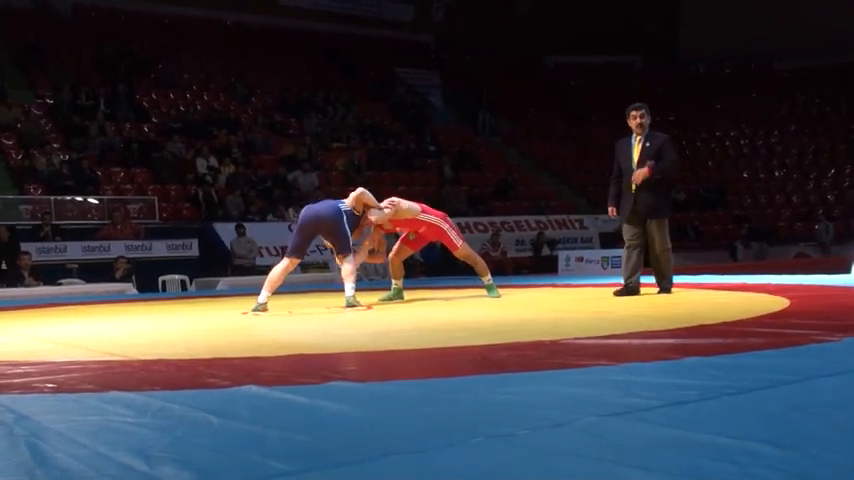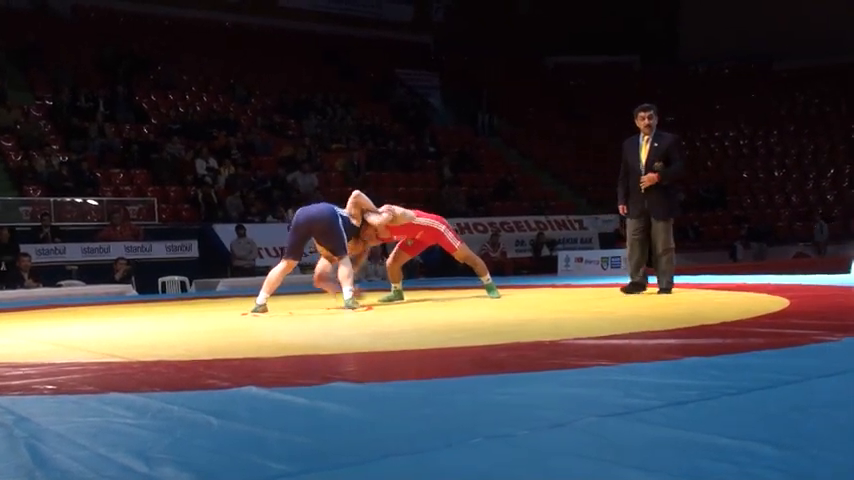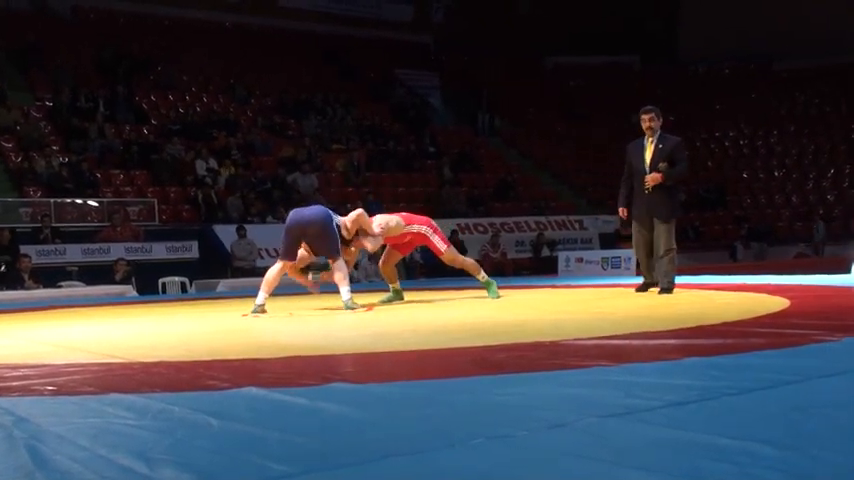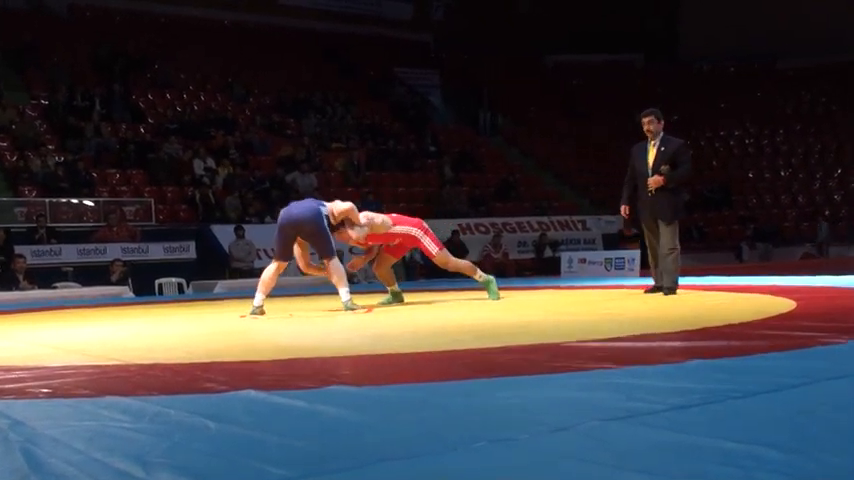
dt=0.2s
person 1, frame 1
left shoulder: (661, 140)
right shoulder: (621, 145)
left elbow: (672, 164)
right elbow: (616, 177)
left wrist: (648, 171)
right wrist: (612, 201)
left hip: (654, 201)
right hip: (629, 204)
left knee: (660, 245)
right knee: (631, 244)
left ankle: (665, 284)
right ankle: (631, 285)
person 1, frame 2
left shoulder: (669, 141)
right shoulder: (628, 144)
left elbow: (679, 167)
right elbow: (624, 175)
left wrist: (658, 176)
right wrist: (622, 199)
left hip: (661, 201)
right hip: (636, 202)
left knee: (663, 244)
right knee: (634, 240)
left ankle: (665, 284)
right ankle: (638, 280)
person 1, frame 3
left shoulder: (673, 143)
right shoulder: (633, 147)
left elbow: (683, 169)
right elbow: (627, 178)
left wrist: (662, 176)
right wrist: (623, 202)
left hip: (664, 202)
right hip: (640, 204)
left knee: (665, 246)
right knee: (641, 244)
left ankle: (666, 284)
right ankle: (650, 278)
person 1, frame 4
left shoulder: (676, 145)
right shoulder: (637, 149)
left elbow: (686, 171)
right elbow: (631, 178)
left wrist: (664, 179)
right wrist: (625, 201)
left hip: (668, 204)
right hip: (646, 206)
left knee: (669, 247)
right knee: (653, 247)
left ankle: (670, 285)
right ankle: (659, 282)
person 2, frame 1
left shoulder: (390, 205)
right shoulder: (381, 226)
left hip: (438, 223)
right hip: (418, 230)
left knee: (466, 255)
right knee: (393, 258)
left ankle: (490, 286)
right ankle: (397, 291)
person 2, frame 2
left shoulder: (387, 211)
right shoulder: (379, 235)
left wrist: (365, 212)
left hip: (436, 226)
right hip: (419, 236)
left knee: (466, 257)
right knee: (391, 264)
left ankle: (489, 285)
right ankle: (397, 292)
person 2, frame 3
left shoulder: (378, 224)
right shoulder: (365, 233)
left elbow: (373, 246)
left wrist: (356, 230)
left hip: (424, 227)
right hip: (407, 235)
left knee: (455, 259)
right knee: (385, 264)
left ankle: (488, 283)
right ankle: (396, 292)
person 2, frame 4
left shoulder: (362, 219)
right shoulder: (355, 239)
right elbow: (375, 251)
right wrist: (361, 261)
left hip: (416, 231)
right hip: (400, 238)
left knee: (448, 263)
right knee: (379, 268)
left ankle: (487, 281)
right ankle: (396, 295)
person 3, frame 1
right shoulder: (352, 206)
right elbow: (359, 192)
right wrist: (378, 208)
left hip: (308, 213)
right hip: (331, 214)
left knee: (289, 262)
right knee: (347, 257)
left ankle: (261, 302)
right ankle: (350, 297)
person 3, frame 2
right shoulder: (354, 219)
left hip: (303, 215)
right hip: (325, 217)
left knee: (287, 263)
right knee: (343, 260)
left ankle: (260, 303)
right ankle: (348, 300)
person 3, frame 3
left shoulder: (310, 248)
left elbow: (290, 268)
left wrist: (308, 282)
left hip: (296, 217)
right hip: (320, 220)
left knee: (282, 263)
right knee: (336, 260)
left ankle: (259, 304)
right ankle: (347, 300)
person 3, frame 4
left shoulder: (302, 238)
right shoulder: (331, 210)
left elbow: (305, 266)
right elbow: (348, 207)
left wrist: (328, 271)
right wrist: (358, 224)
left hip: (286, 216)
right hip: (311, 218)
left knee: (278, 264)
right knee: (332, 259)
left ankle: (257, 306)
right ankle: (347, 301)
